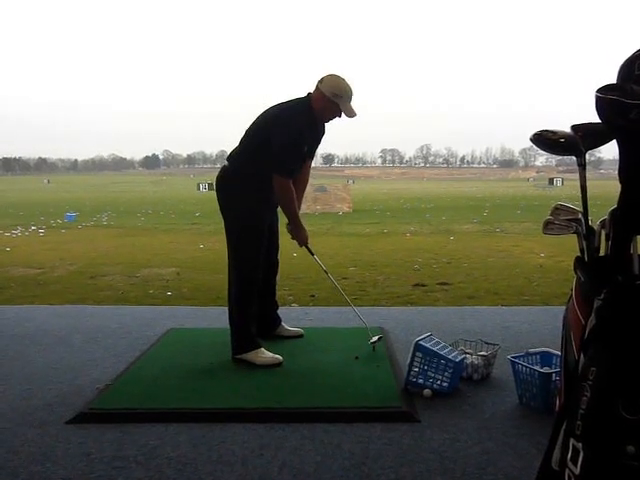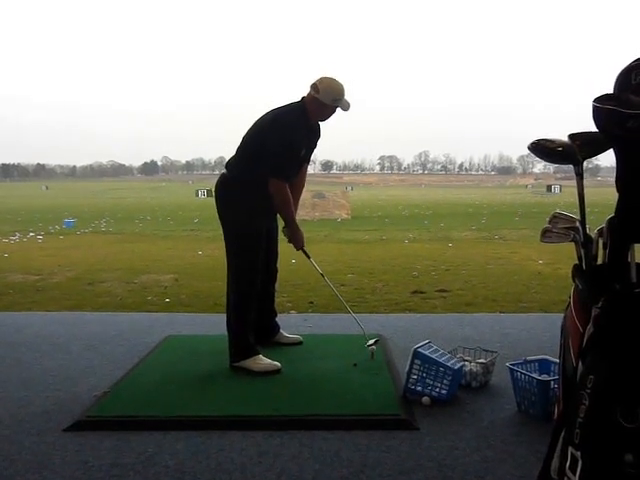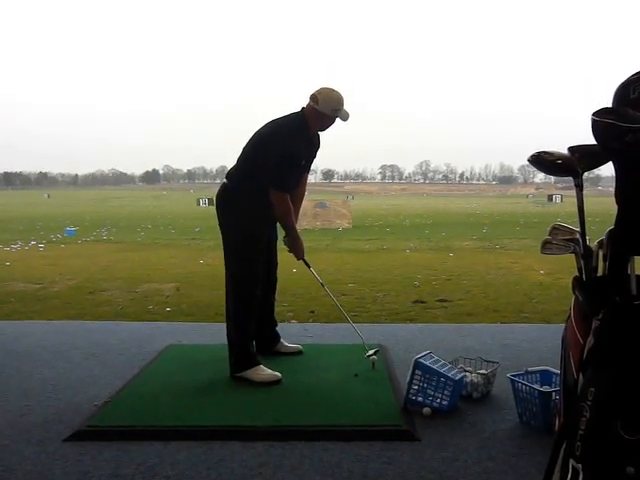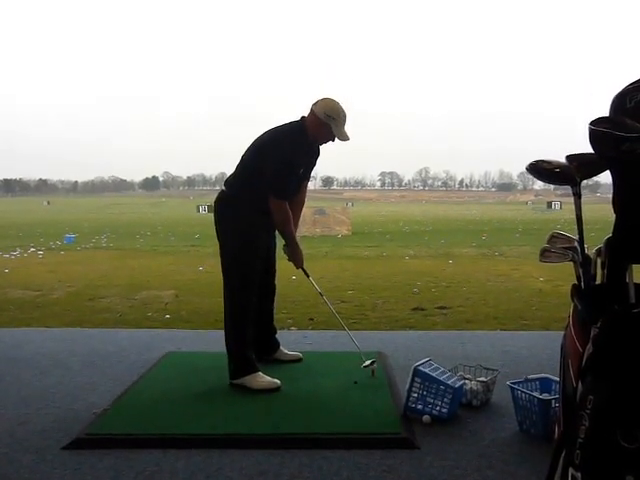
dt=1s
person 1, frame 1
left shoulder: (314, 123)
right shoulder: (287, 122)
left elbow: (303, 168)
right elbow: (282, 181)
left wrist: (296, 214)
right wrist: (296, 223)
left hip: (262, 190)
right hip: (238, 190)
left knee: (268, 260)
right knee: (247, 264)
left ankle: (267, 323)
right ankle: (244, 344)
person 1, frame 2
left shoulder: (310, 127)
right shoulder: (282, 127)
left elbow: (299, 171)
right elbow: (278, 184)
left wrist: (293, 216)
right wrist: (292, 226)
left hip: (262, 197)
right hip: (237, 197)
left knee: (267, 267)
right knee: (245, 271)
left ankle: (266, 329)
right ankle: (242, 352)
person 1, frame 3
left shoulder: (310, 138)
right shoulder: (282, 137)
left elbow: (300, 181)
right elbow: (279, 194)
left wrist: (293, 225)
right wrist: (293, 235)
left hip: (262, 207)
right hip: (238, 207)
left knee: (266, 276)
right knee: (245, 280)
left ankle: (266, 339)
right ankle: (243, 362)
person 1, frame 4
left shoulder: (309, 146)
right shoulder: (281, 145)
left elbow: (299, 190)
right elbow: (278, 202)
left wrist: (293, 233)
right wrist: (292, 244)
left hip: (261, 214)
right hip: (236, 214)
left knee: (265, 283)
right knee: (242, 288)
left ankle: (265, 346)
right ankle: (241, 368)
